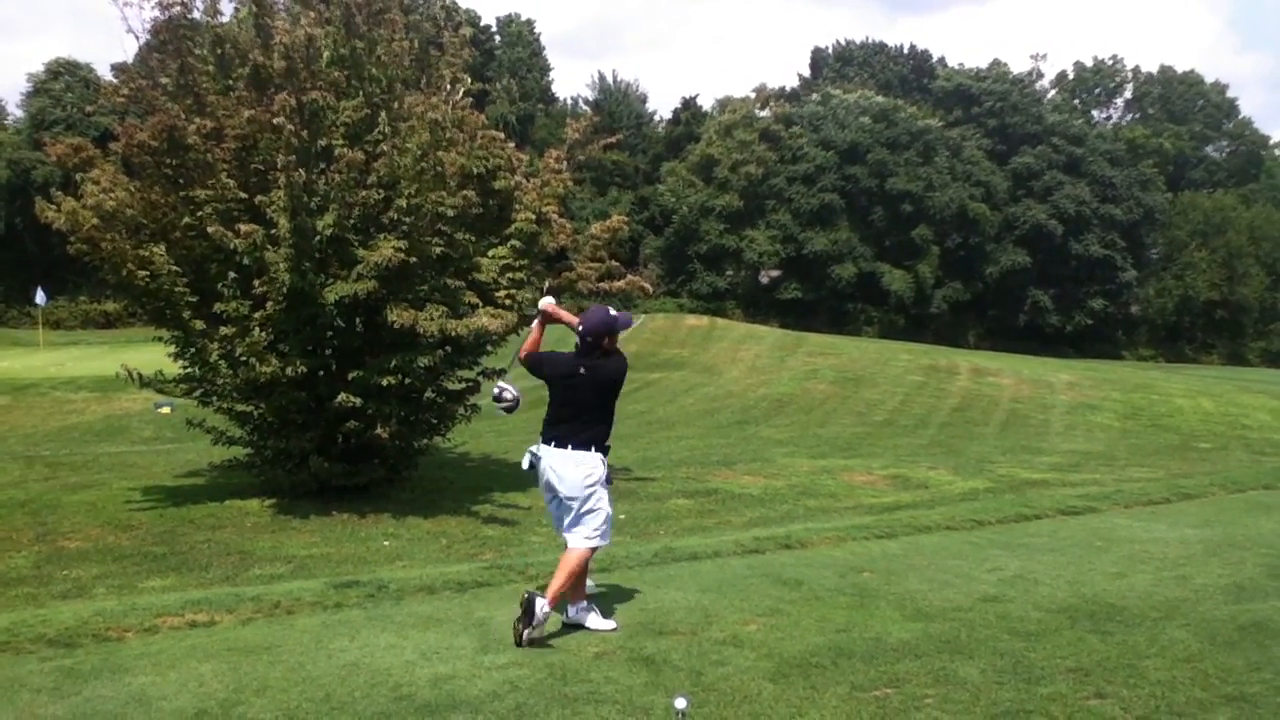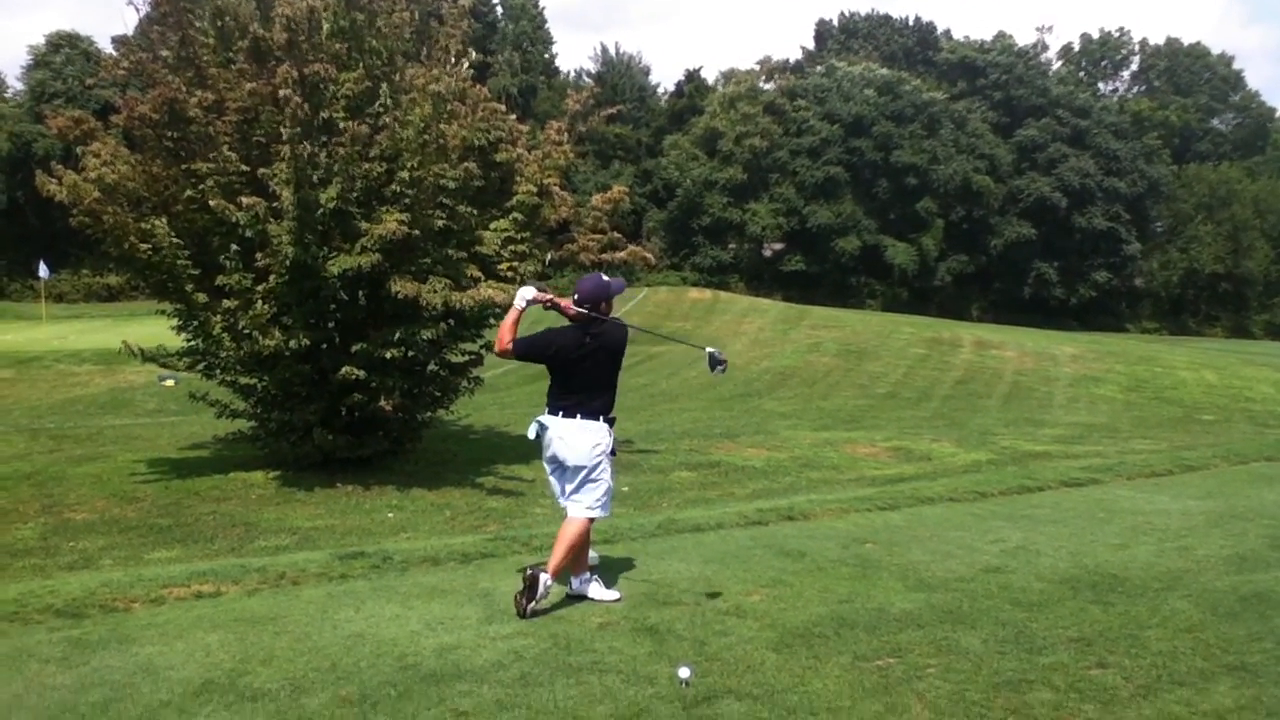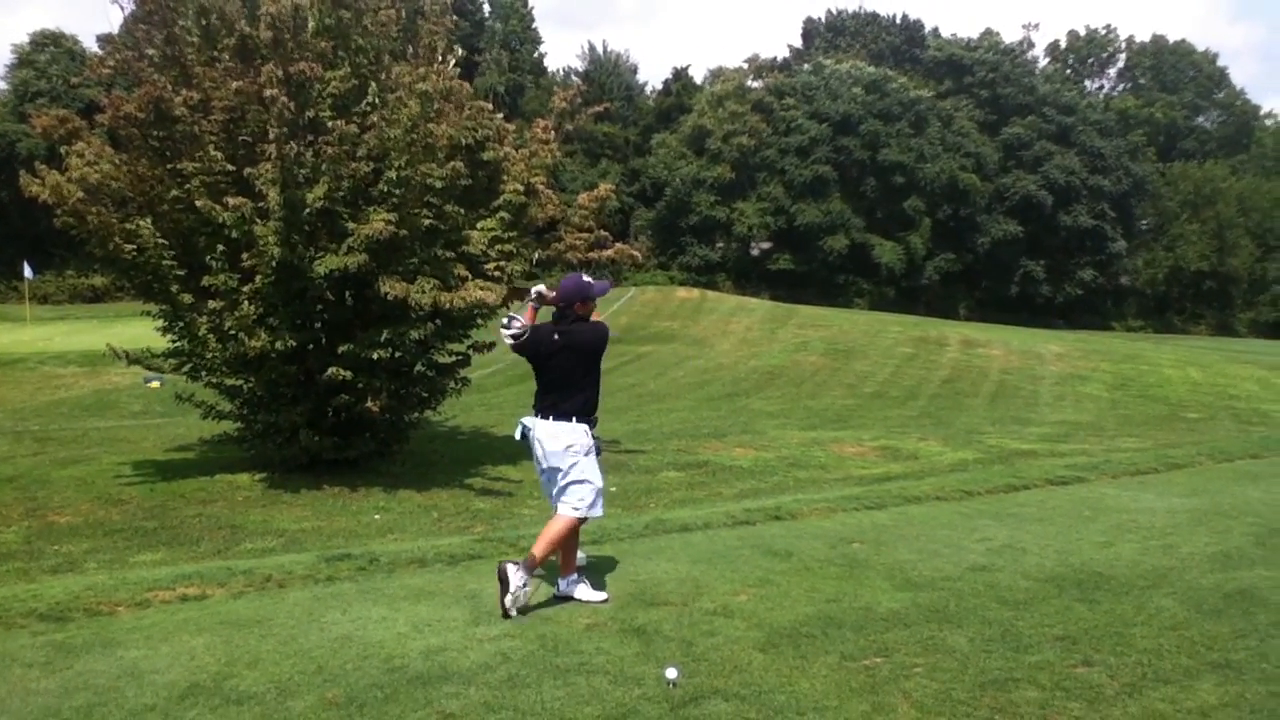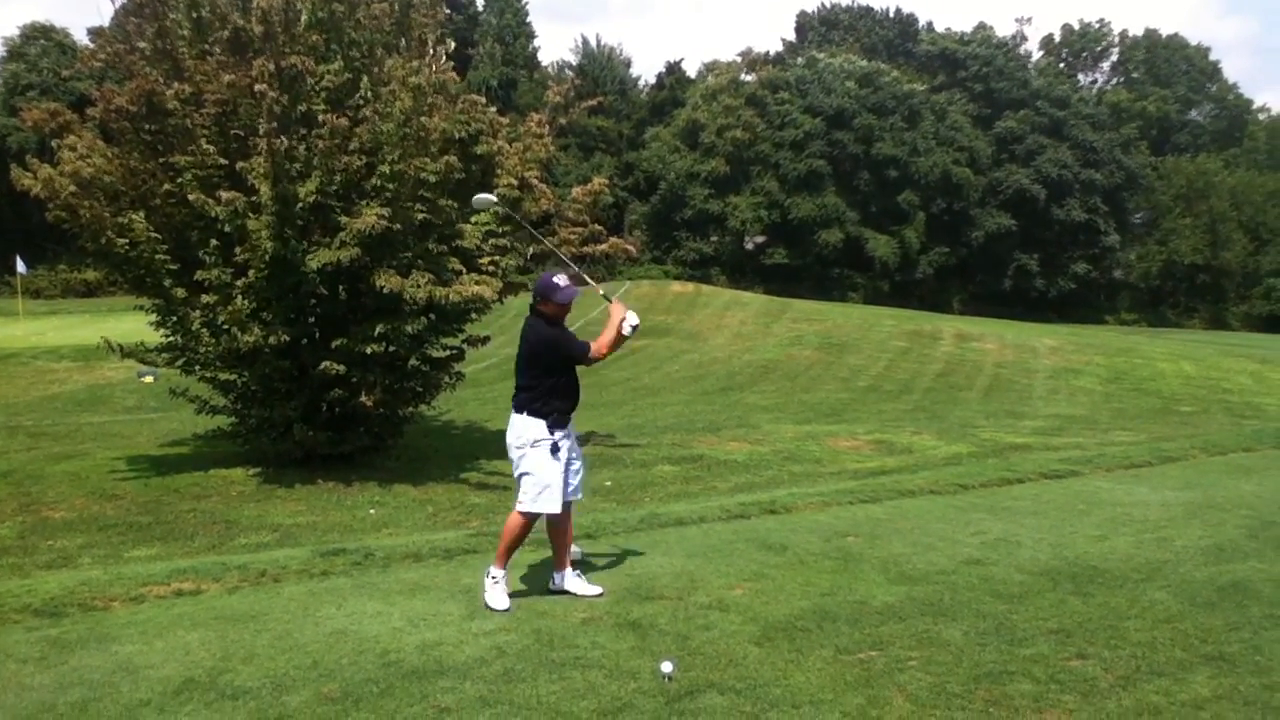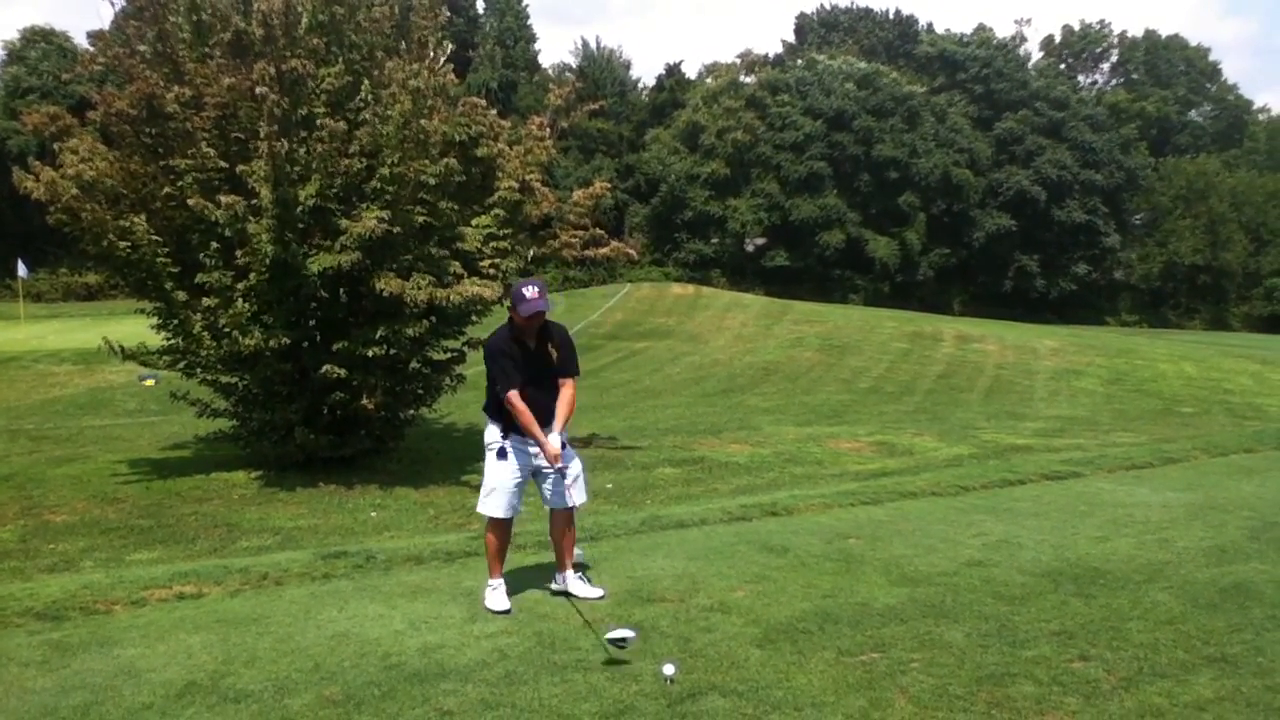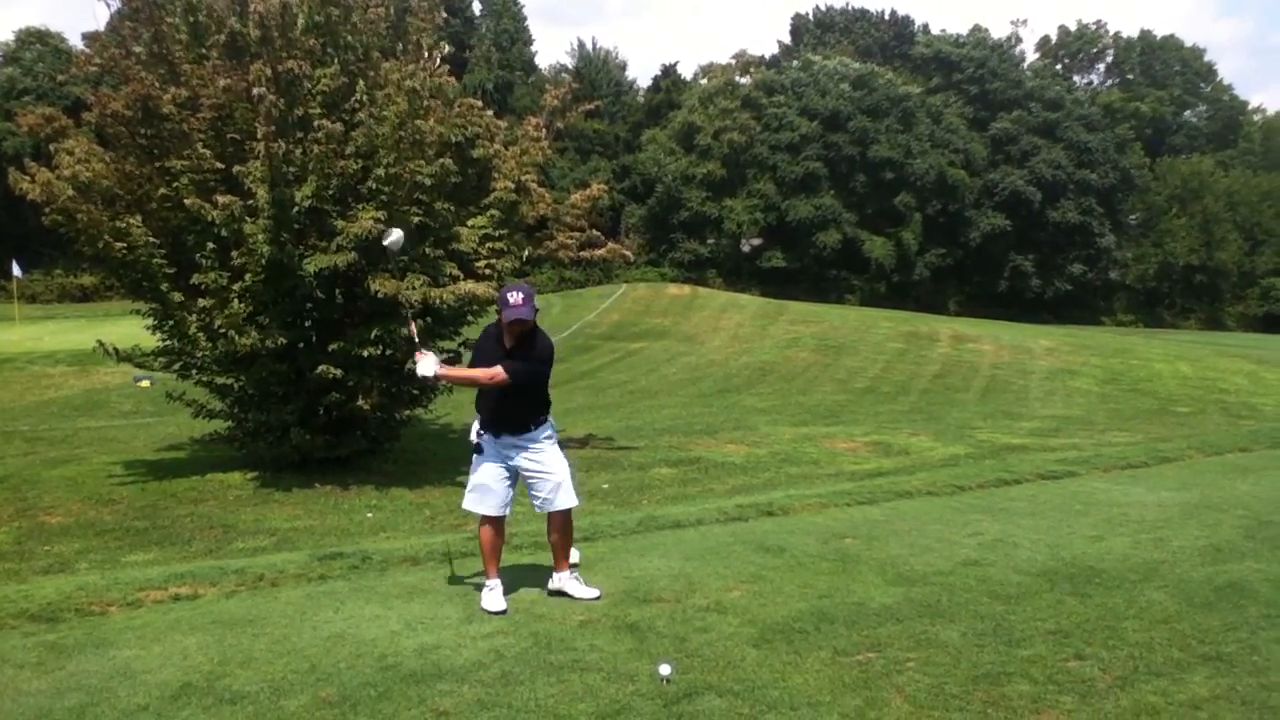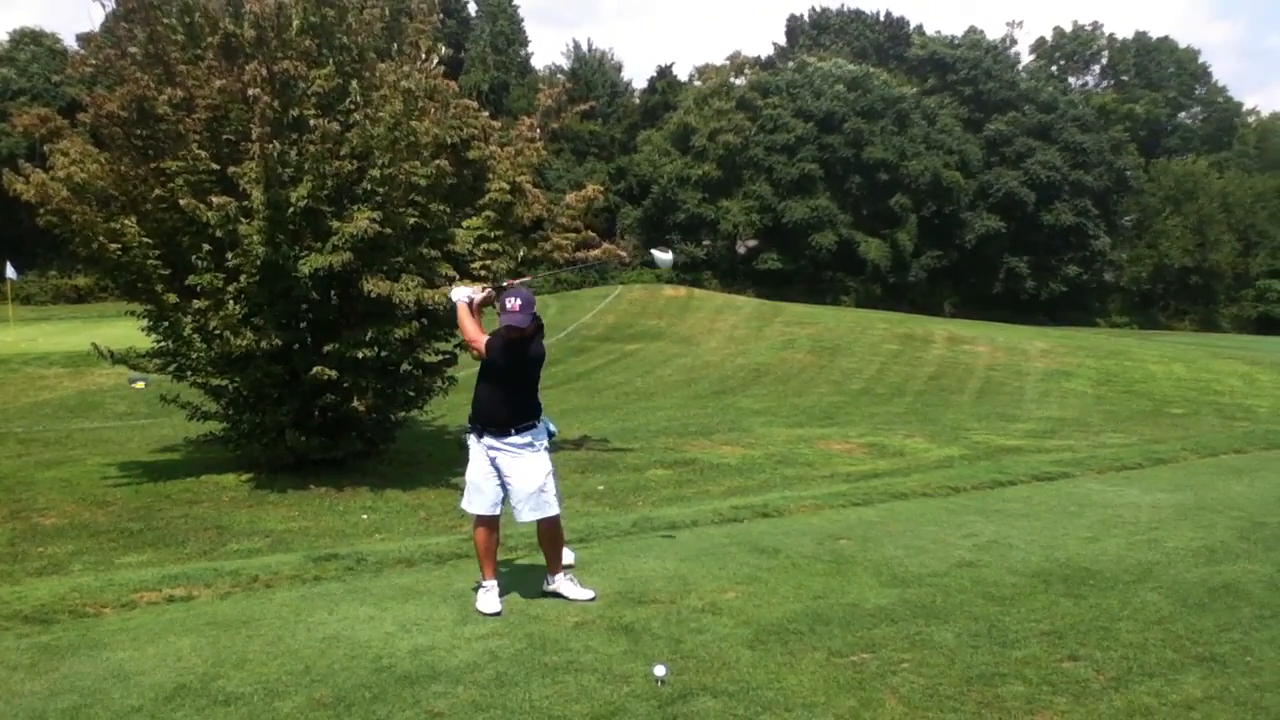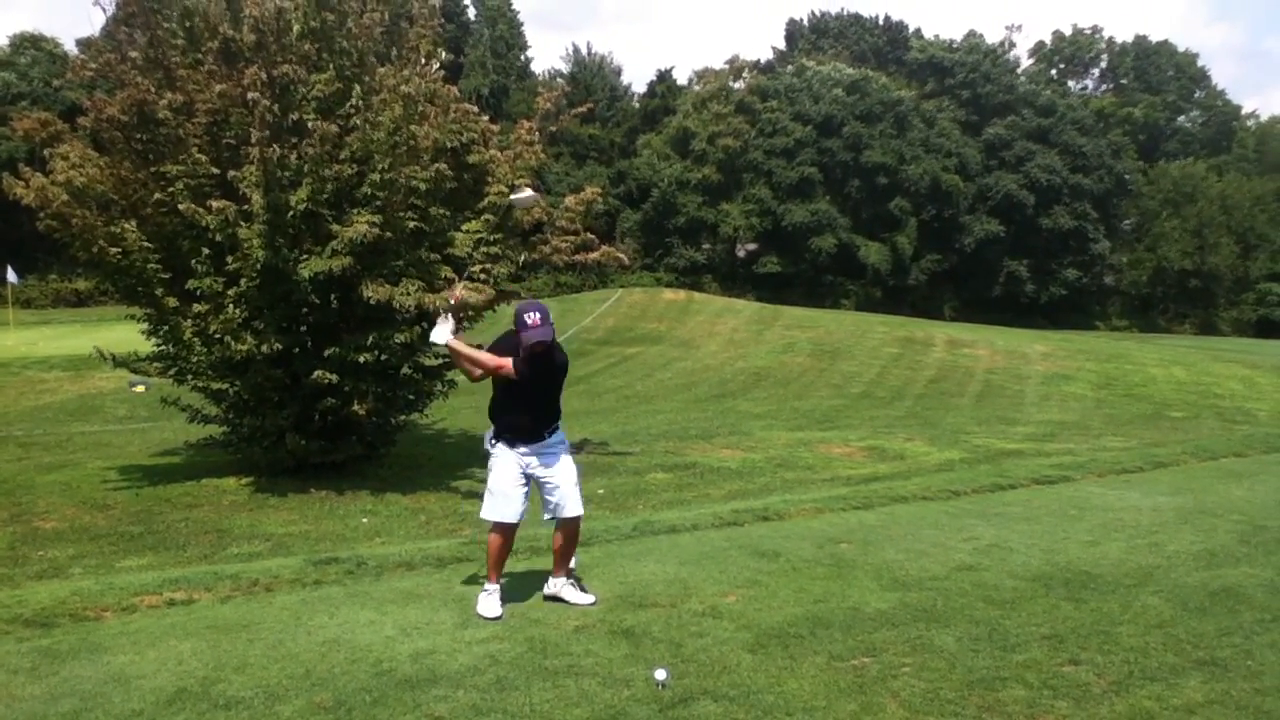
dt=0.3s
person 1, frame 1
left shoulder: (558, 364)
right shoulder: (616, 367)
left elbow: (526, 354)
right elbow: (605, 346)
left wrist: (543, 318)
right wrist: (560, 314)
left hip: (550, 457)
right hip: (584, 463)
left knee: (578, 536)
right knee: (585, 541)
left ankle: (577, 605)
right ankle: (544, 603)
person 1, frame 2
left shoulder: (557, 339)
right shoulder: (615, 334)
left elbow: (502, 347)
right elbow: (588, 316)
left wrist: (519, 303)
right wrist: (554, 301)
left hip: (554, 428)
right hip: (590, 433)
left knee: (577, 507)
right knee: (583, 511)
left ankle: (580, 577)
right ankle: (546, 575)
person 1, frame 3
left shoulder: (536, 336)
right shoulder: (588, 336)
left elbow: (514, 341)
left wrist: (533, 303)
right wrist: (556, 299)
left hip: (545, 427)
right hip: (572, 434)
left knee: (570, 506)
right knee: (574, 509)
left ankle: (568, 579)
right ankle: (521, 570)
person 1, frame 4
left shoulder: (549, 327)
right shoulder: (543, 335)
left elbow: (585, 351)
right elbow: (596, 352)
left wrist: (620, 328)
right wrist: (616, 315)
left hip: (556, 429)
right hip: (536, 431)
left knee: (562, 502)
right knee: (533, 506)
left ankle: (563, 573)
right ankle: (496, 574)
person 1, frame 5
left shoulder: (559, 336)
right shoulder: (498, 345)
left elbow: (567, 387)
right elbow: (513, 400)
left wrist: (556, 434)
right wrist: (542, 442)
left hip: (549, 432)
right hip: (509, 437)
left knee: (564, 505)
right knee: (500, 513)
left ankle: (565, 574)
right ankle: (495, 583)
person 1, frame 6
left shoulder: (540, 347)
right shoulder: (490, 335)
left elbow: (491, 377)
right elbow: (473, 372)
left wrist: (441, 372)
right wrist: (440, 368)
left hip: (535, 438)
right hip: (492, 438)
left knee: (560, 507)
right knee: (491, 513)
left ankle: (562, 576)
right ankle: (492, 583)
person 1, frame 7
left shoulder: (529, 350)
right shoulder: (506, 336)
left elbow: (474, 341)
right elbow: (477, 347)
left wrist: (462, 303)
right wrist: (475, 306)
left hip: (522, 442)
right hip: (484, 439)
left knee: (545, 513)
right knee: (485, 515)
left ankle: (556, 577)
right ankle: (488, 584)
person 1, frame 8
left shoulder: (554, 359)
right shoulder: (508, 341)
left elbow: (495, 365)
right elbow: (476, 372)
left wrist: (451, 342)
right wrist: (452, 345)
left hip: (547, 446)
right hip: (507, 446)
left knee: (570, 515)
right knee: (504, 521)
left ankle: (558, 581)
right ankle: (491, 588)
